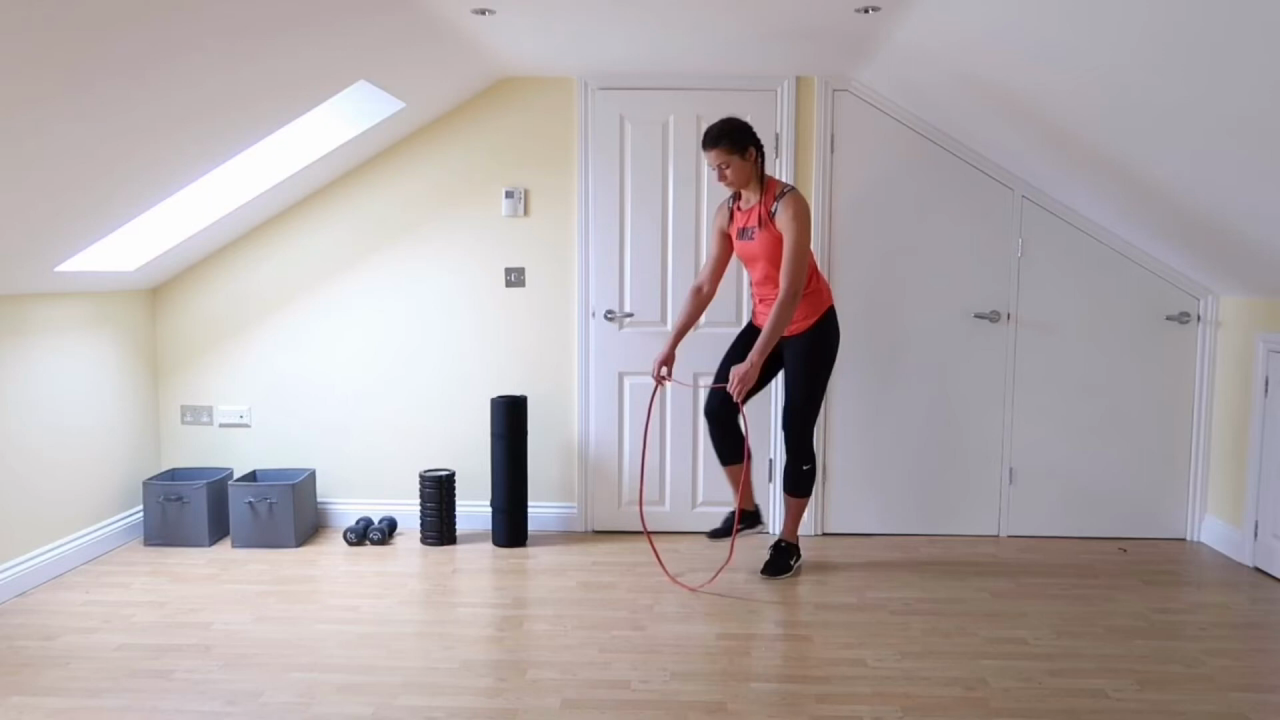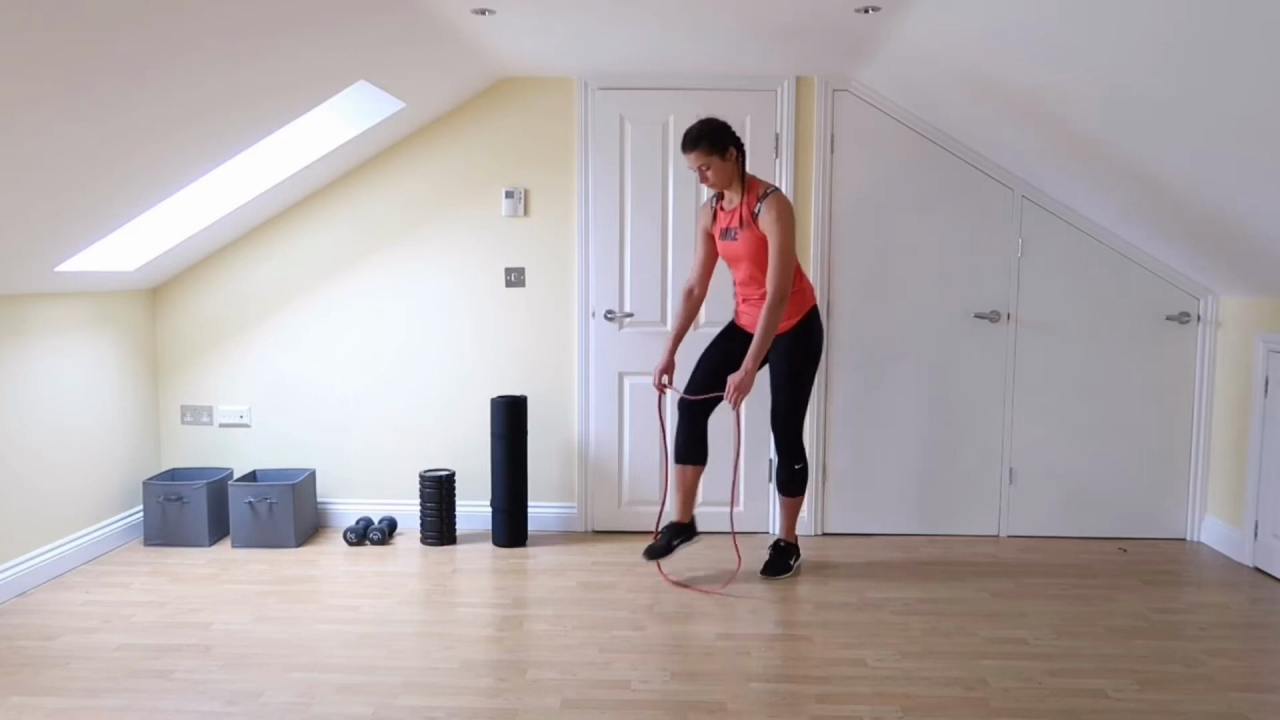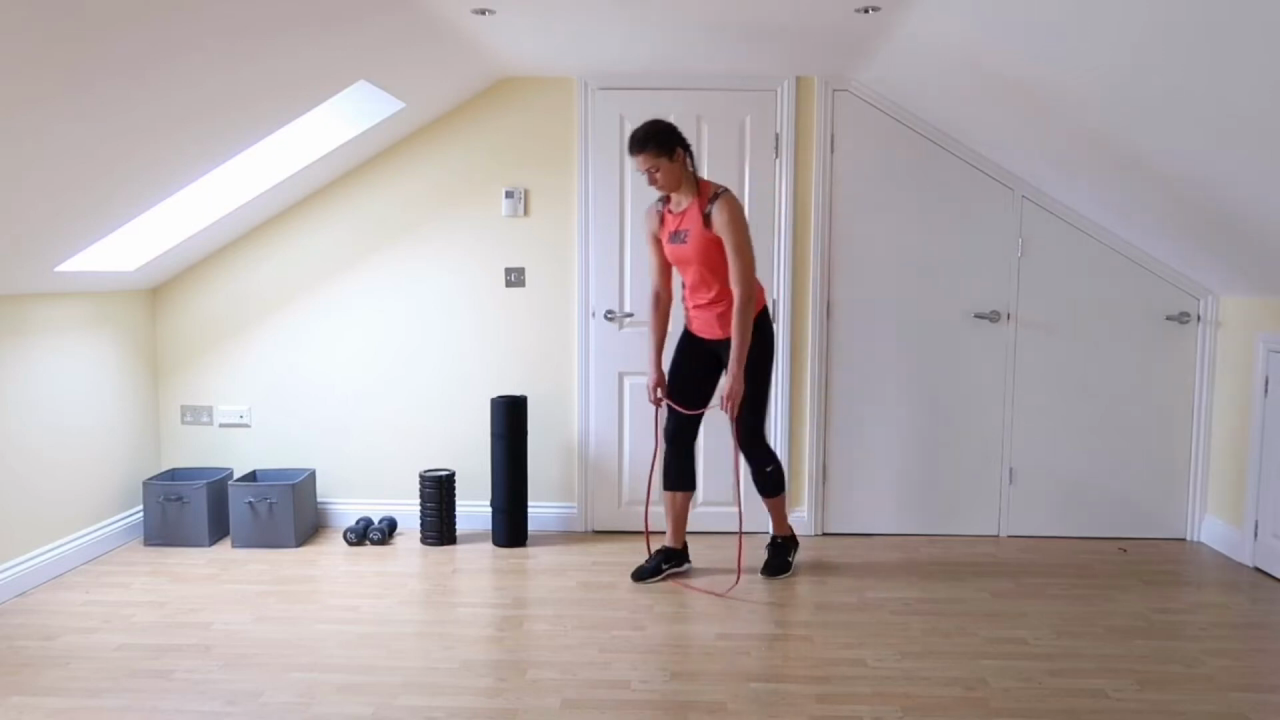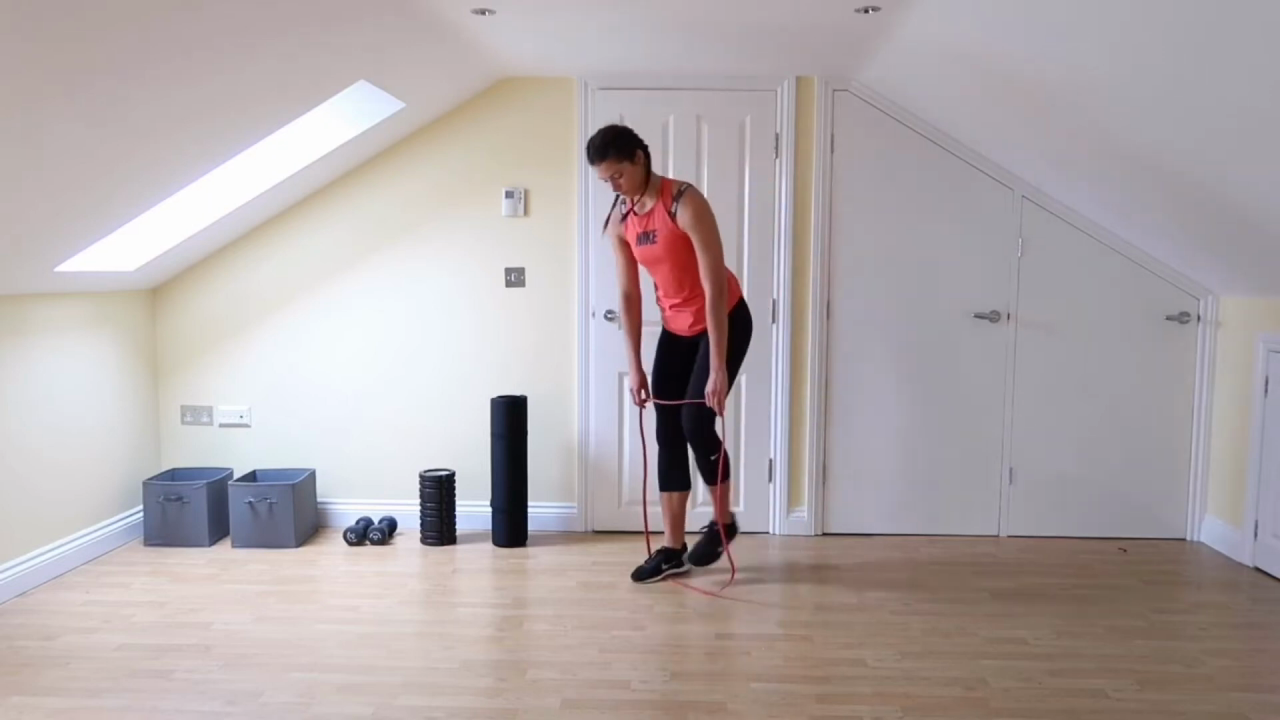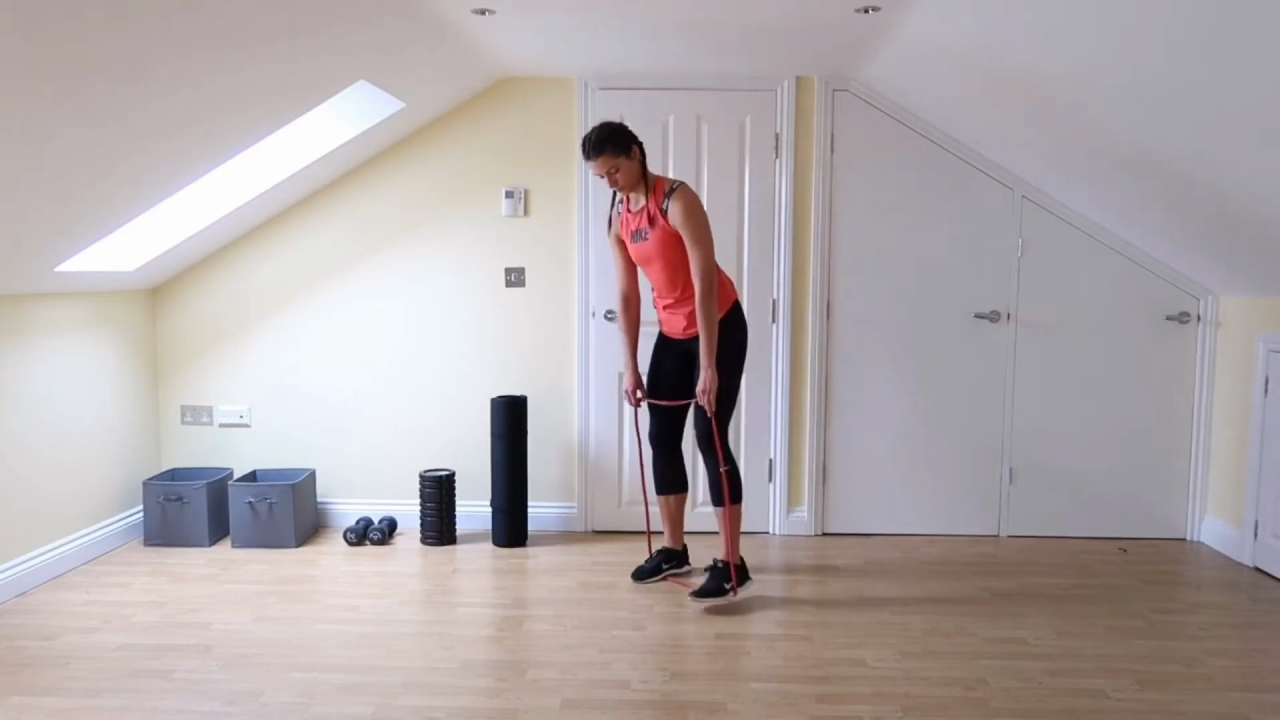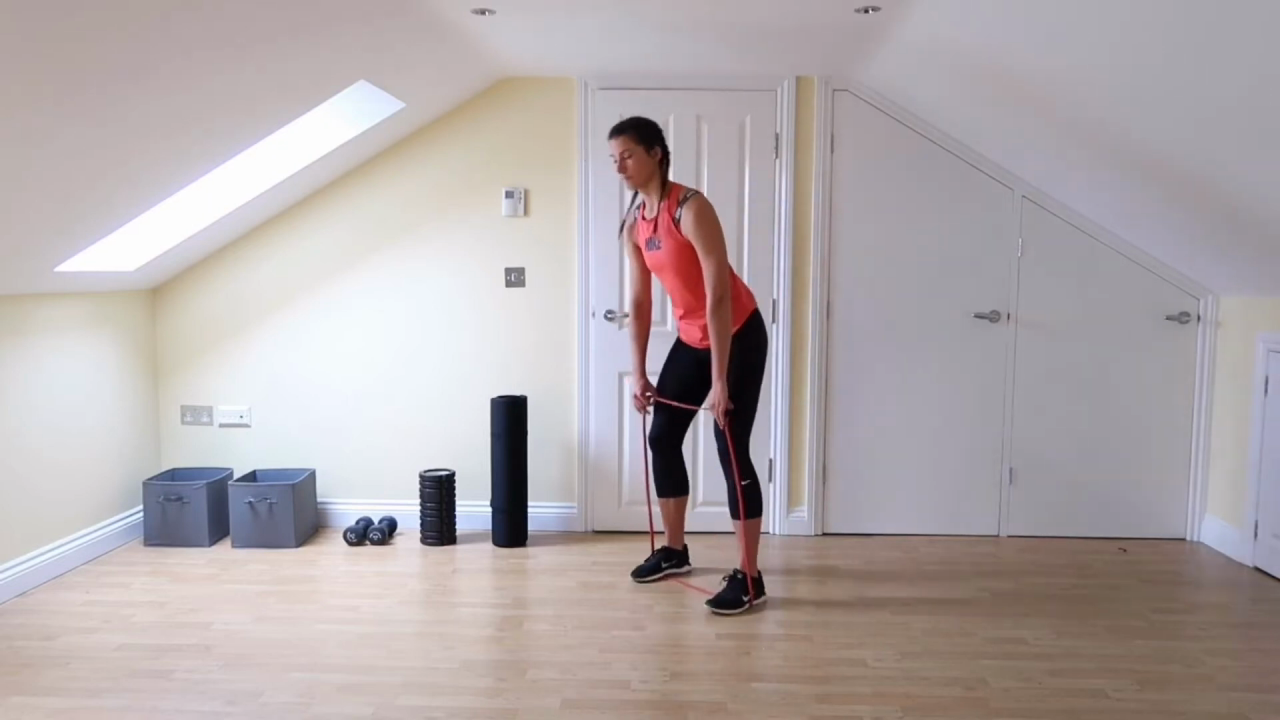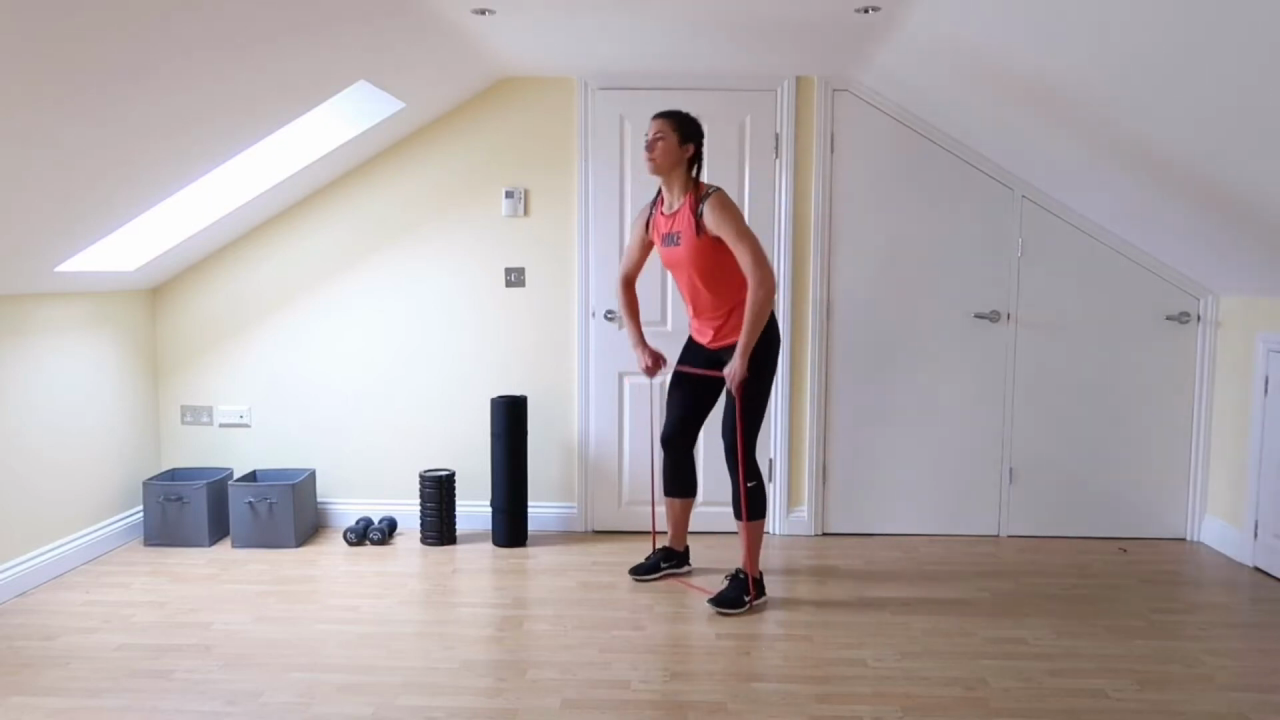
dt=0.3s
person 1, frame 1
left shoulder: (788, 204)
right shoulder: (727, 212)
left elbow: (791, 291)
right elbow: (704, 285)
left wrist: (754, 361)
right wrist: (671, 345)
left hip: (811, 327)
right hip: (764, 322)
left knee: (796, 431)
right knee: (717, 408)
left ankle: (788, 542)
right ankle: (747, 510)
person 1, frame 2
left shoulder: (771, 204)
right shoulder: (710, 212)
left elbow: (778, 293)
right elbow: (695, 287)
left wrist: (748, 369)
right wrist: (670, 351)
left hip: (795, 326)
right hip: (746, 322)
left knee: (785, 431)
right knee: (692, 404)
left ankle: (787, 542)
right ankle: (682, 521)
person 1, frame 3
left shoulder: (721, 207)
right shoulder: (657, 215)
left elbow: (744, 294)
right elbow: (660, 293)
left wrist: (736, 374)
right wrist: (655, 364)
left hip: (746, 329)
right hip: (697, 333)
left knee: (748, 436)
right knee: (677, 433)
left ankle: (783, 536)
right ankle: (674, 547)
person 1, frame 4
left shoulder: (685, 202)
right shoulder: (619, 219)
left elbow: (715, 287)
right elbow: (629, 295)
left wrist: (719, 367)
right wrist: (634, 366)
left hip: (723, 321)
right hip: (675, 328)
left knee: (695, 421)
right knee: (667, 433)
left ankle: (722, 521)
right ankle: (672, 548)
person 1, frame 5
left shoulder: (679, 200)
right shoulder: (617, 217)
left elbow: (706, 285)
right elbow: (628, 295)
left wrist: (710, 366)
right wrist: (630, 366)
left hip: (719, 325)
right hip: (672, 331)
left knee: (710, 436)
right knee: (661, 436)
left ankle: (732, 564)
right ankle: (674, 549)
person 1, frame 6
left shoulder: (692, 208)
right shoulder: (634, 221)
left elbow: (719, 297)
right elbow: (640, 300)
left wrist: (720, 381)
right wrist: (639, 372)
left hip: (737, 335)
right hip: (690, 339)
left knee: (730, 449)
right knee: (662, 437)
left ankle: (749, 576)
right ankle: (674, 549)
person 1, frame 7
left shoulder: (712, 206)
right shoulder: (651, 216)
left elbow: (763, 279)
right elbow: (625, 281)
left wrist: (742, 358)
right wrist: (639, 344)
left hip: (750, 341)
right hip: (702, 341)
left knee: (737, 450)
right knee: (674, 438)
left ankle: (750, 577)
right ankle: (675, 550)
